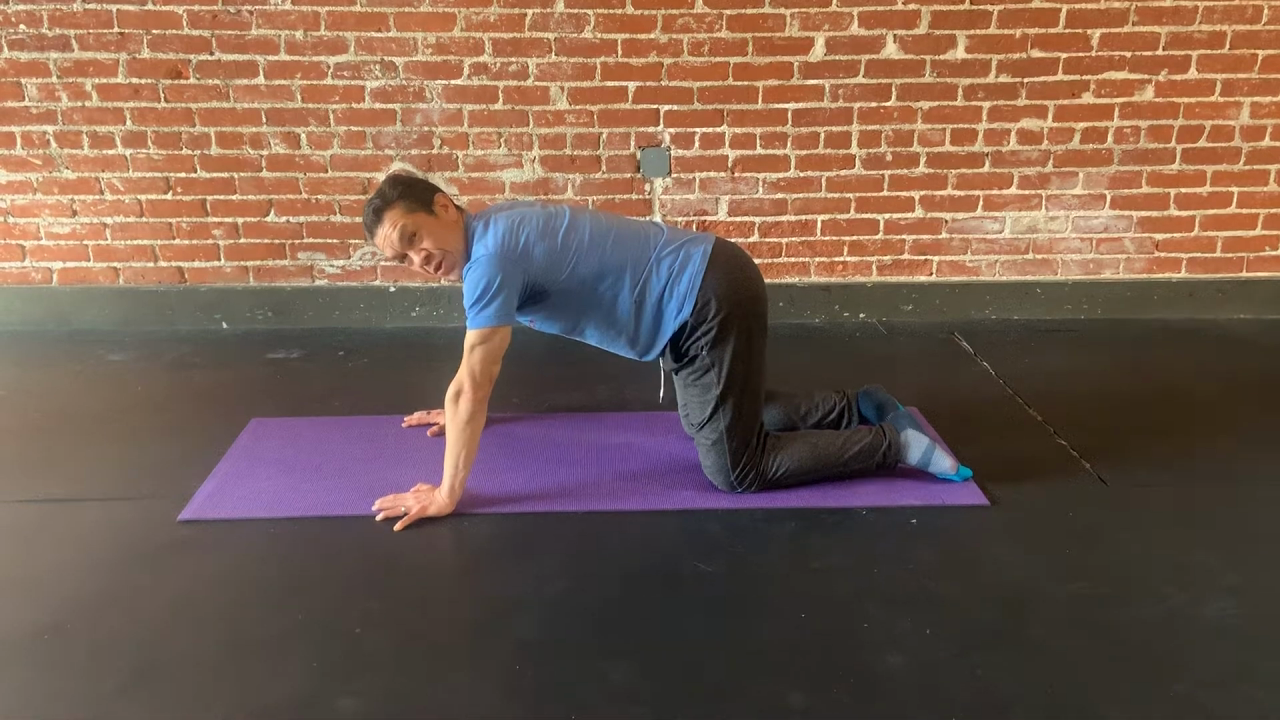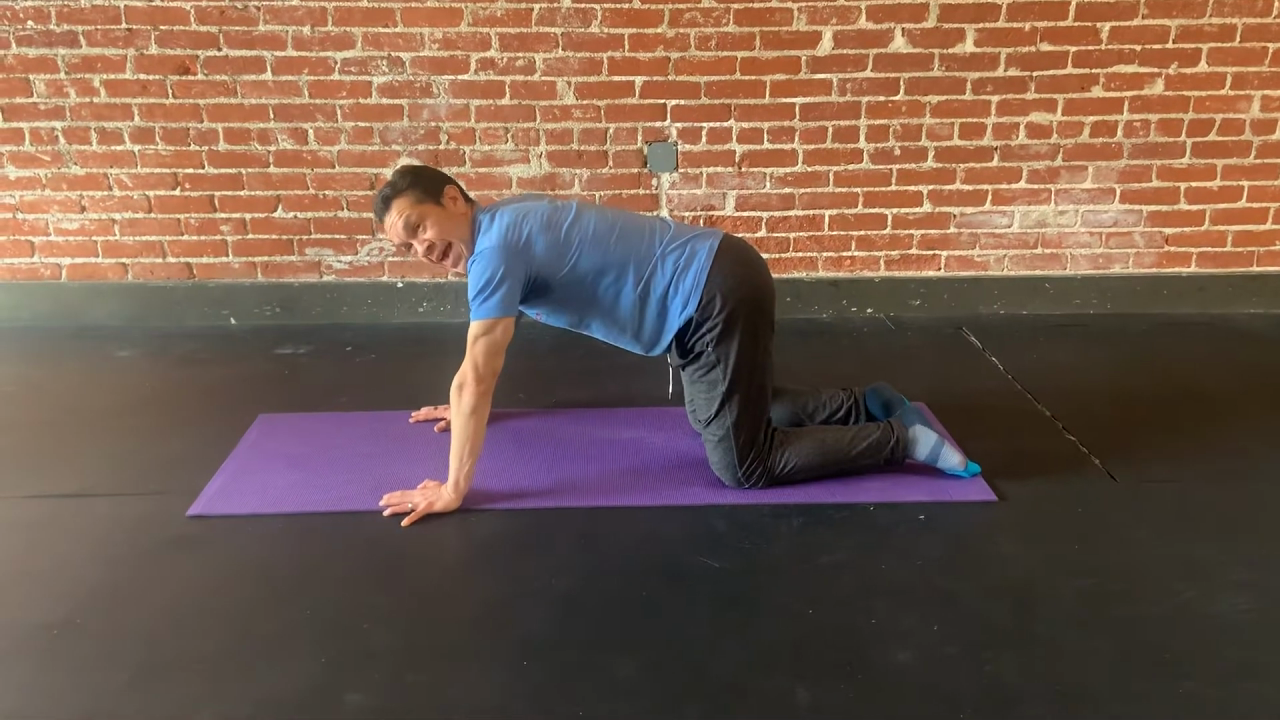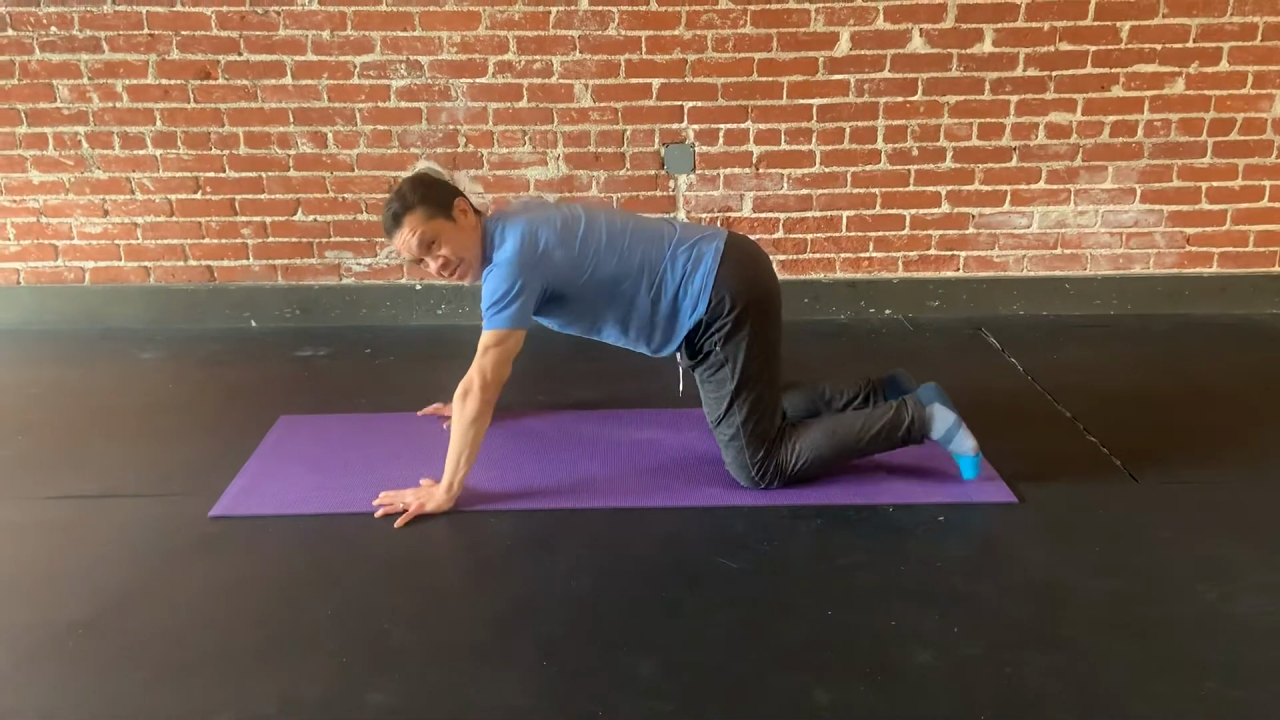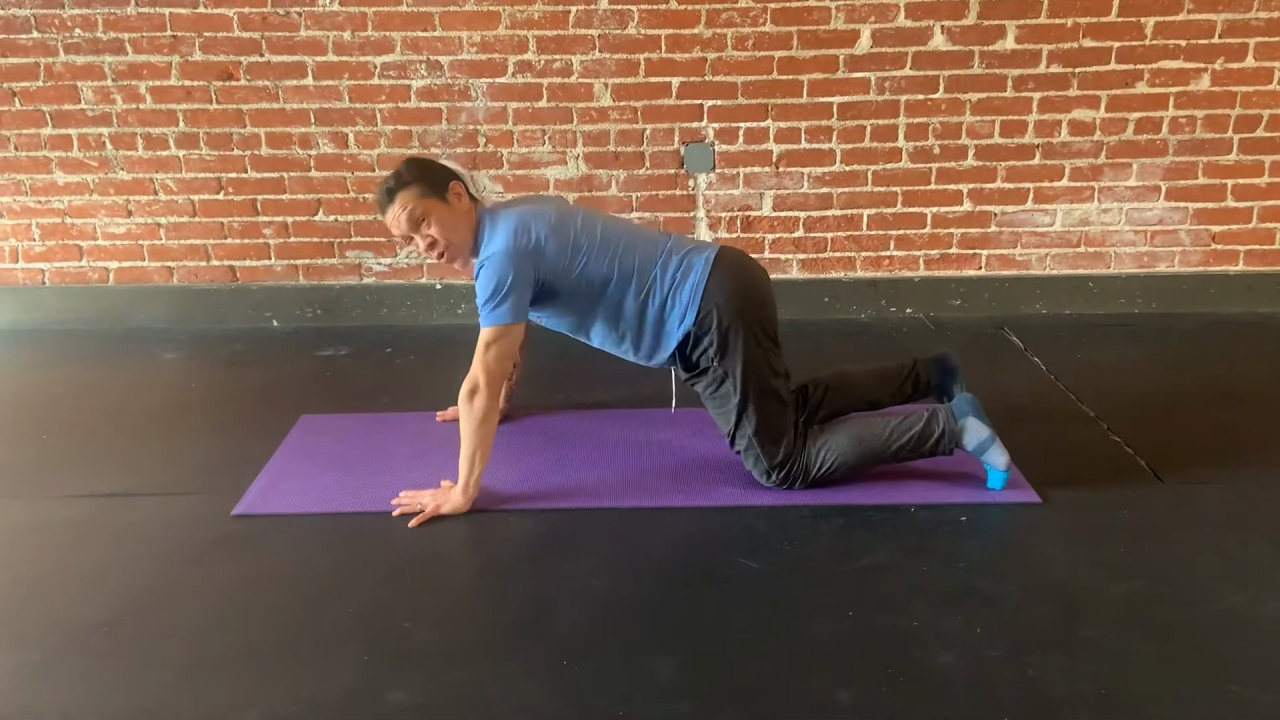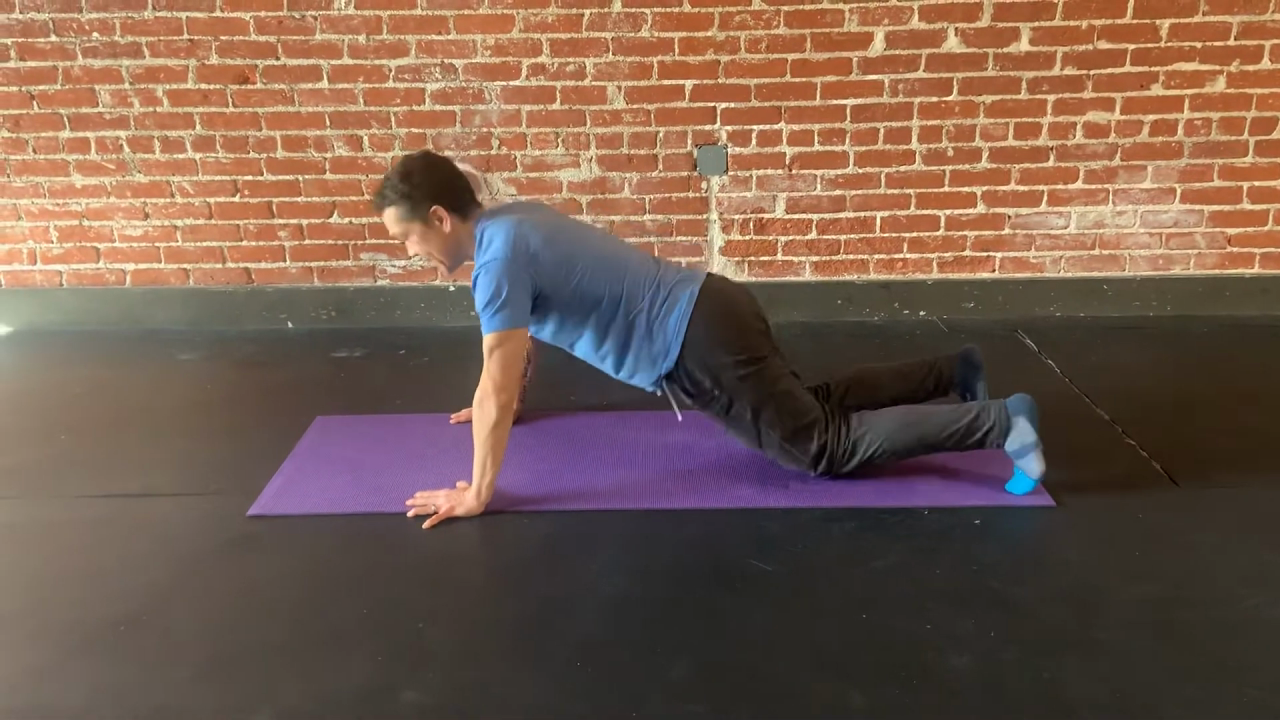
dt=1s
person 1, frame 1
left shoulder: (490, 256)
right shoulder: (491, 232)
left elbow: (471, 387)
left wrist: (447, 493)
right wrist: (460, 409)
left hip: (710, 300)
right hip: (701, 287)
left knee: (734, 468)
right knee: (716, 418)
left ankle: (893, 440)
right ankle: (858, 408)
person 1, frame 2
left shoulder: (495, 247)
right shoulder: (505, 224)
left elbow: (474, 379)
right elbow: (495, 344)
left wrist: (454, 489)
right wrist: (466, 405)
left hip: (717, 294)
right hip: (714, 280)
left knee: (743, 465)
right knee: (725, 414)
left ankle: (904, 437)
right ankle: (868, 406)
person 1, frame 3
left shoulder: (511, 257)
right shoulder: (510, 230)
left elbow: (480, 386)
left wrist: (447, 490)
right wrist: (469, 402)
left hip: (724, 293)
right hip: (719, 277)
left knee: (760, 463)
right knee: (749, 408)
left ankle: (917, 416)
right ankle: (881, 395)
person 1, frame 4
left shoulder: (503, 250)
right shoulder: (510, 221)
left elbow: (479, 385)
right elbow: (513, 332)
left wrist: (462, 492)
right wrist: (491, 400)
left hip: (713, 309)
right hip: (716, 288)
left knee: (782, 462)
right knee: (787, 411)
left ankle: (950, 425)
right ankle: (929, 377)
person 1, frame 5
left shoulder: (496, 257)
right shoulder: (510, 221)
left elbow: (497, 396)
right elbow: (532, 325)
left wrist: (477, 493)
right wrist: (500, 401)
left hip: (698, 344)
right hip: (706, 311)
left knee: (826, 446)
right knee: (814, 405)
left ankle: (999, 422)
right ankle: (954, 372)
